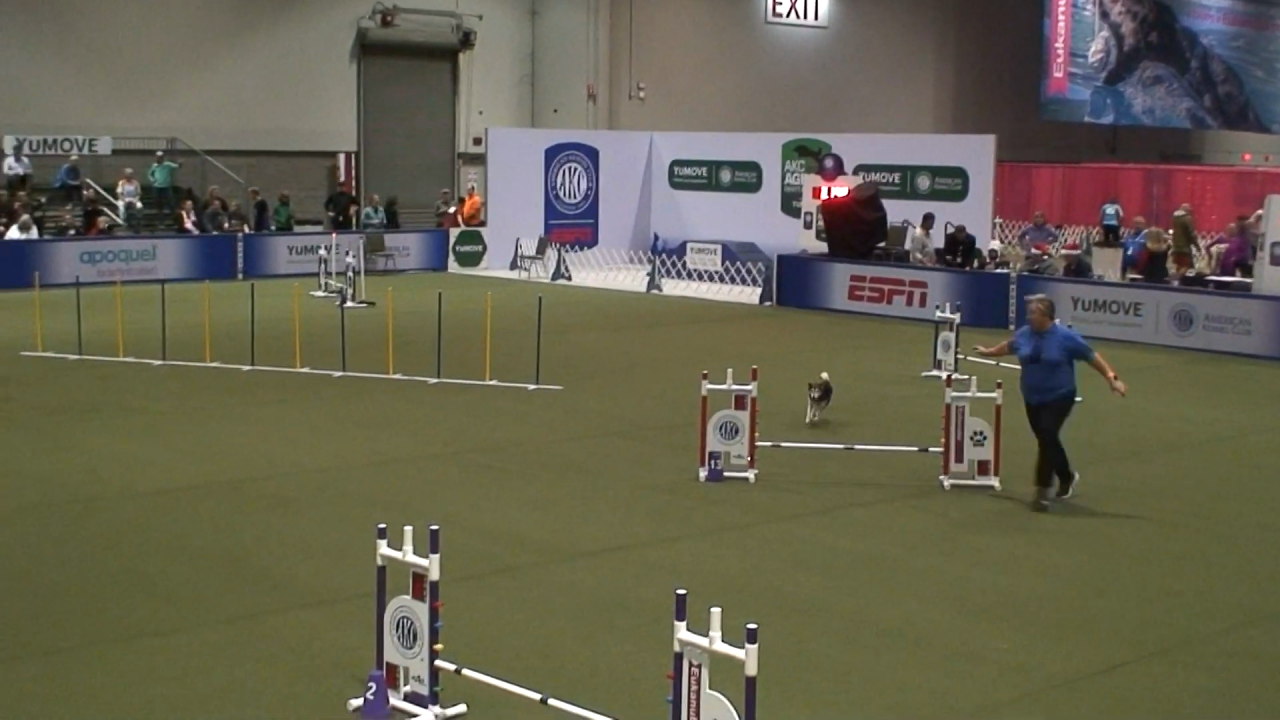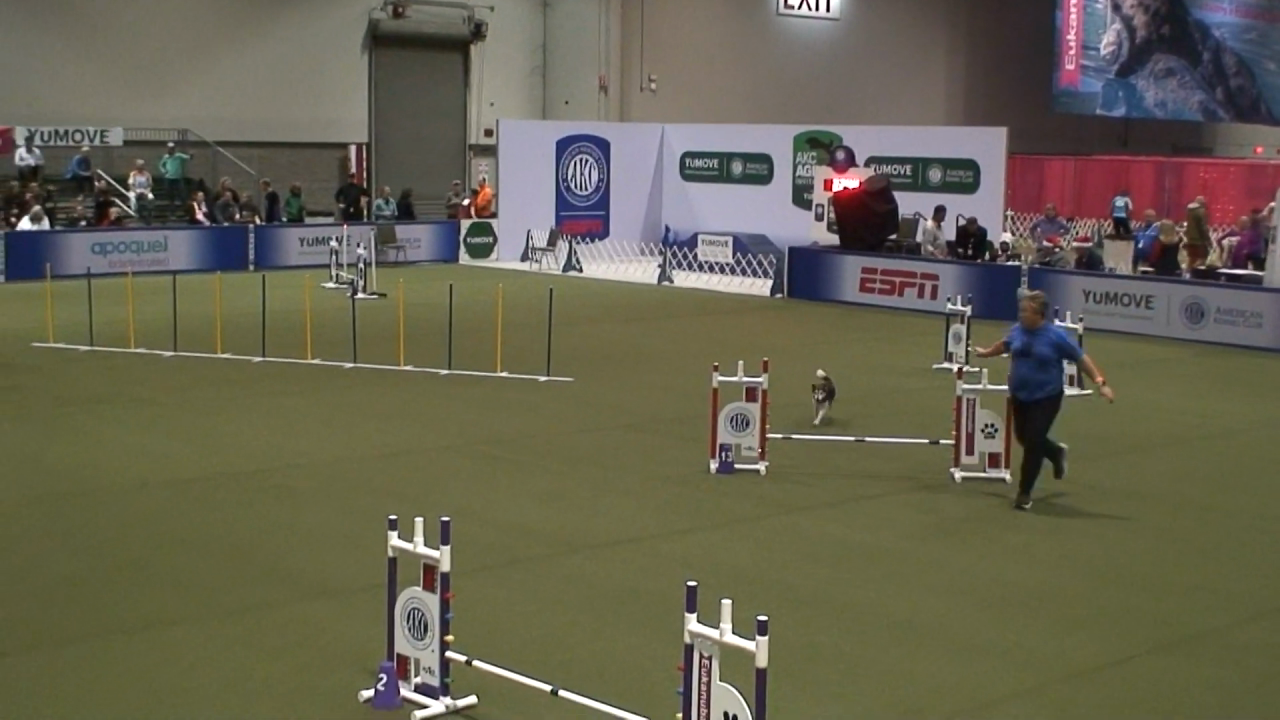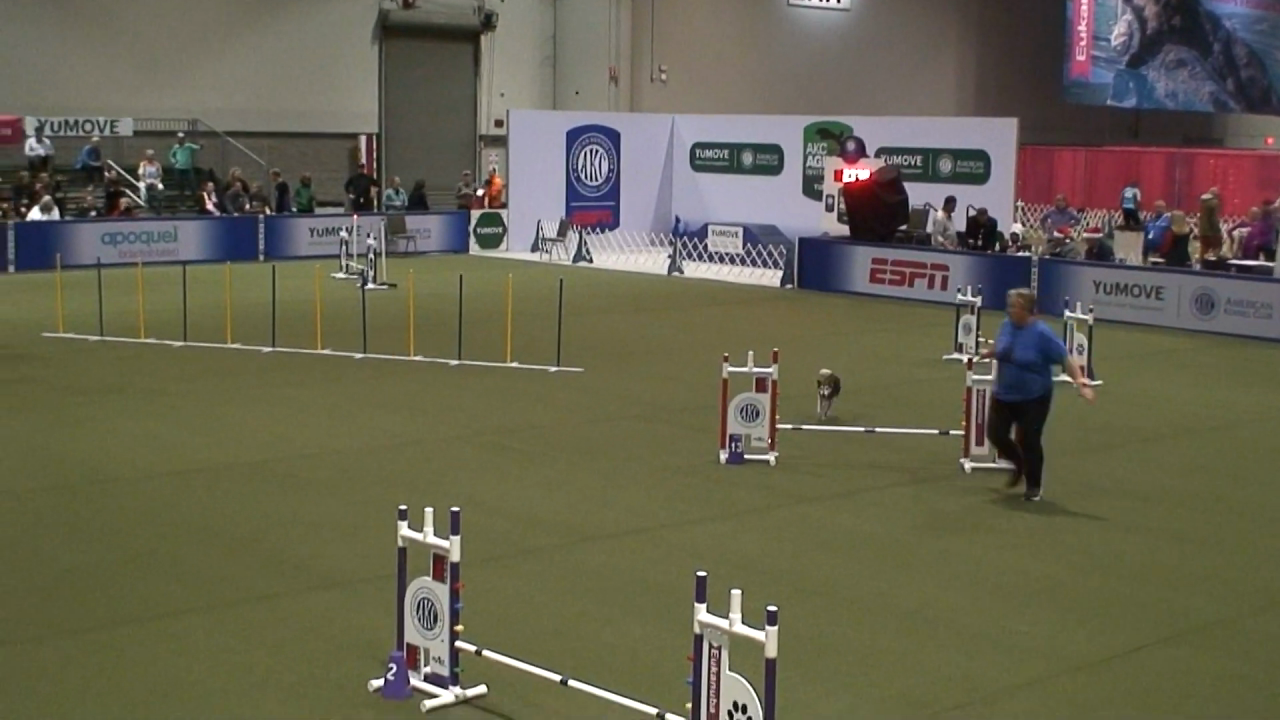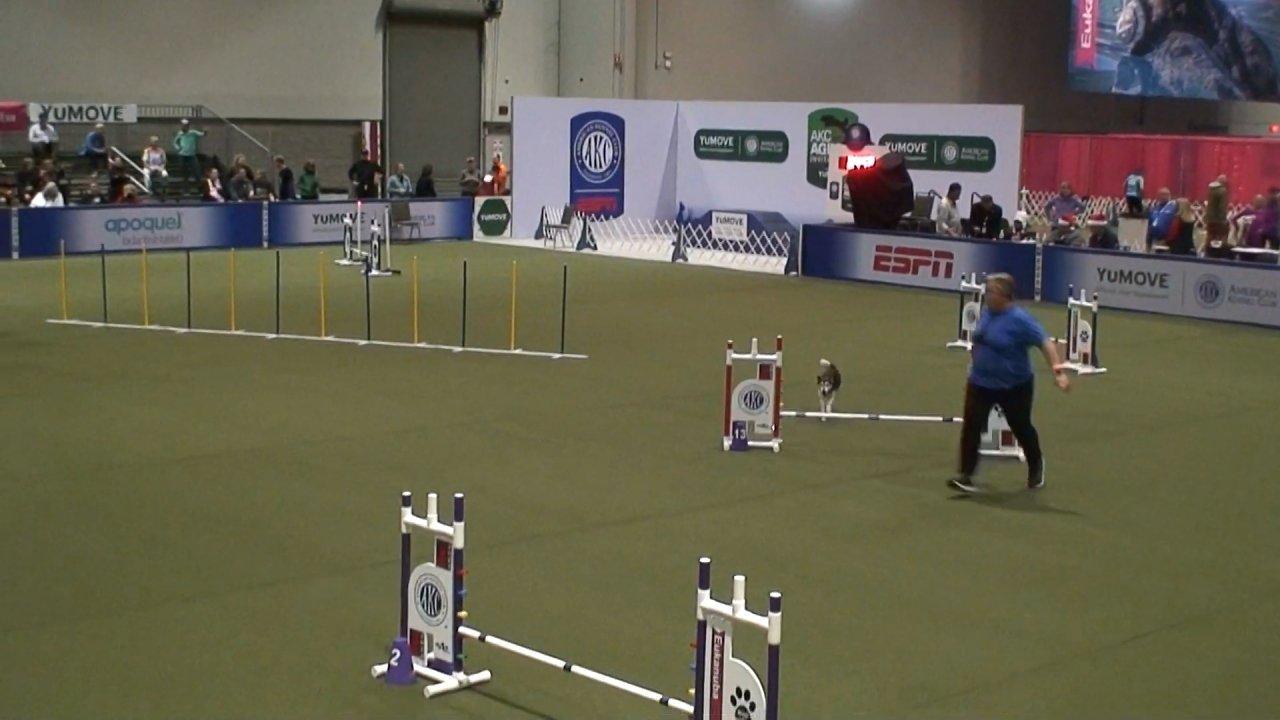
dt=0.1s
person 1, frame 1
left shoulder: (1065, 336)
right shoulder: (1024, 333)
left elbow: (1092, 356)
right elbow: (1009, 347)
left wrist: (1112, 378)
right wrist: (989, 352)
left hip: (1058, 397)
right hip: (1033, 399)
left knee: (1048, 436)
right knee: (1045, 439)
left ankle: (1044, 488)
right ankle: (1067, 477)
person 1, frame 2
left shoulder: (1056, 335)
right shoulder: (1018, 329)
left elbow: (1081, 359)
right elbow: (1005, 344)
left wrist: (1100, 382)
right wrist: (987, 352)
left hip: (1047, 396)
right hip: (1019, 395)
left knee: (1034, 440)
right knee: (1025, 437)
left ankle: (1025, 491)
right ankle: (1056, 453)
person 1, frame 3
left shoulder: (1042, 334)
right shoulder: (1007, 327)
left elbow: (1066, 359)
left wrist: (1082, 384)
right wrist: (988, 353)
left hip: (1034, 398)
right hip: (1003, 396)
left knee: (1031, 441)
right knee: (996, 434)
left ankle: (1034, 486)
right ankle: (1020, 463)
person 1, frame 4
left shoulder: (1019, 319)
right shoulder: (988, 313)
left elbow: (1045, 342)
left wrist: (1058, 371)
right wrist: (974, 351)
left hip: (1013, 385)
right hip: (980, 382)
left knee: (1021, 428)
right knee: (971, 425)
left ankle: (1036, 466)
right ankle: (967, 477)
